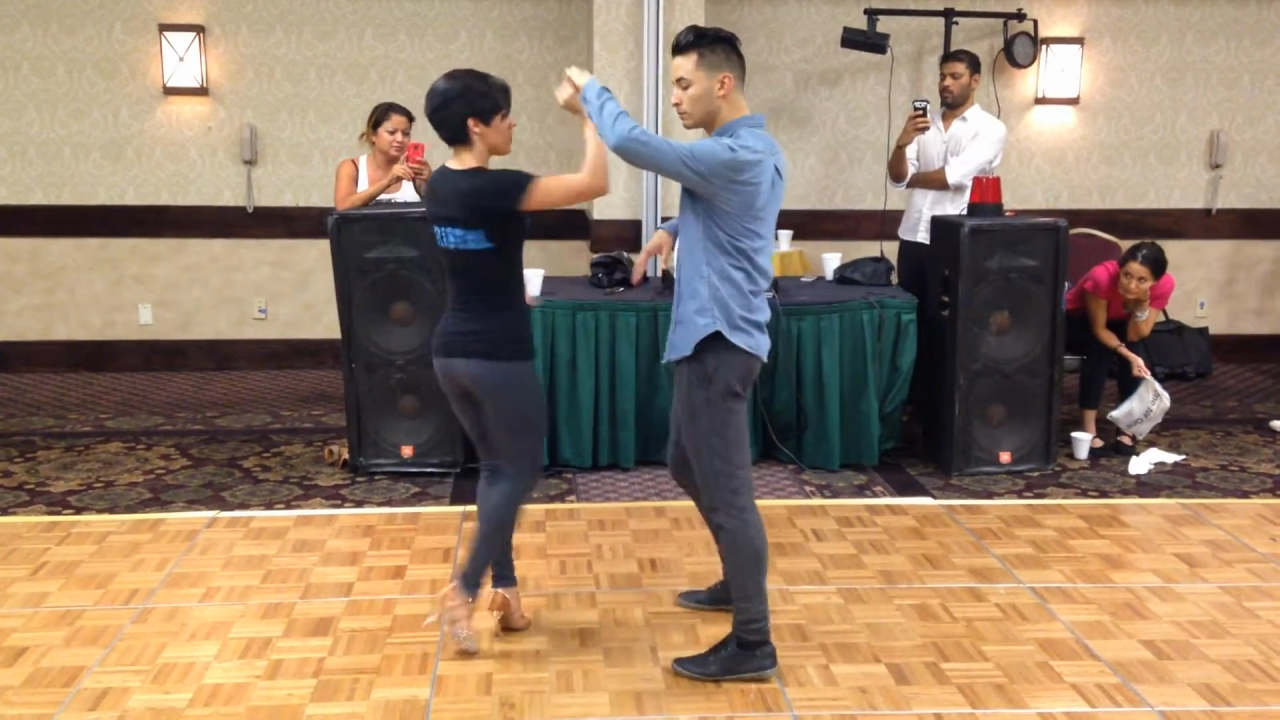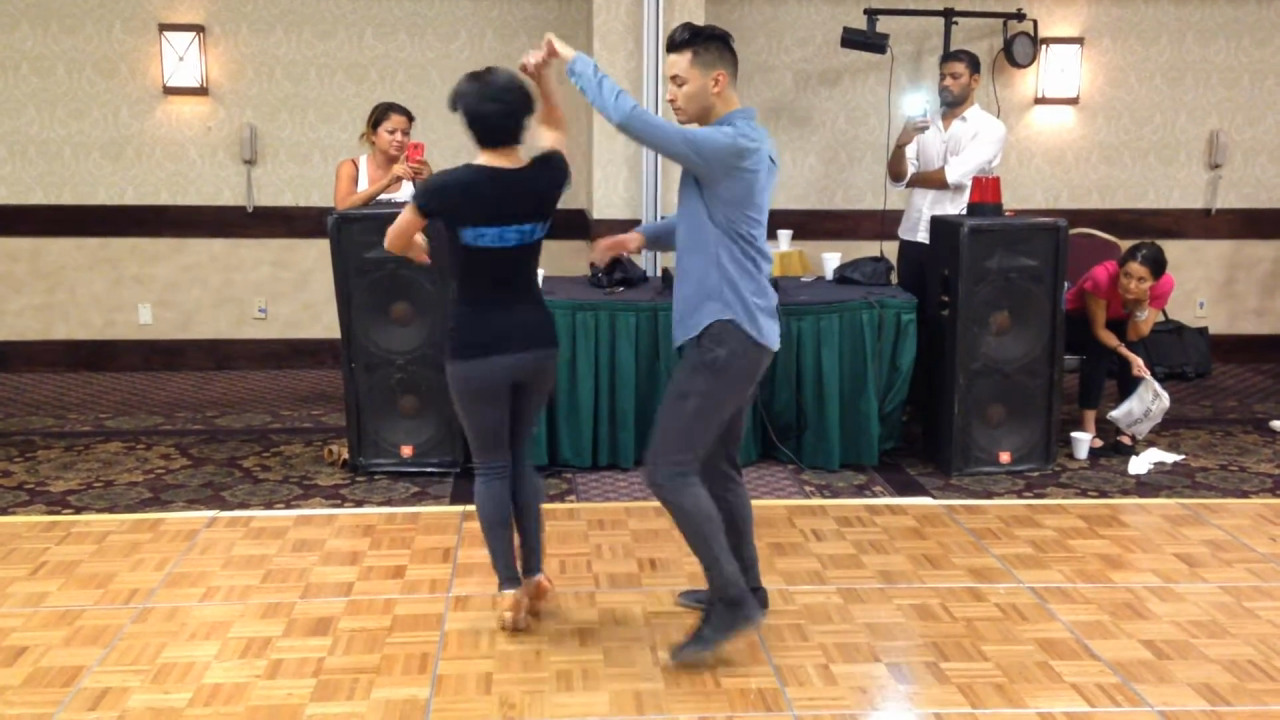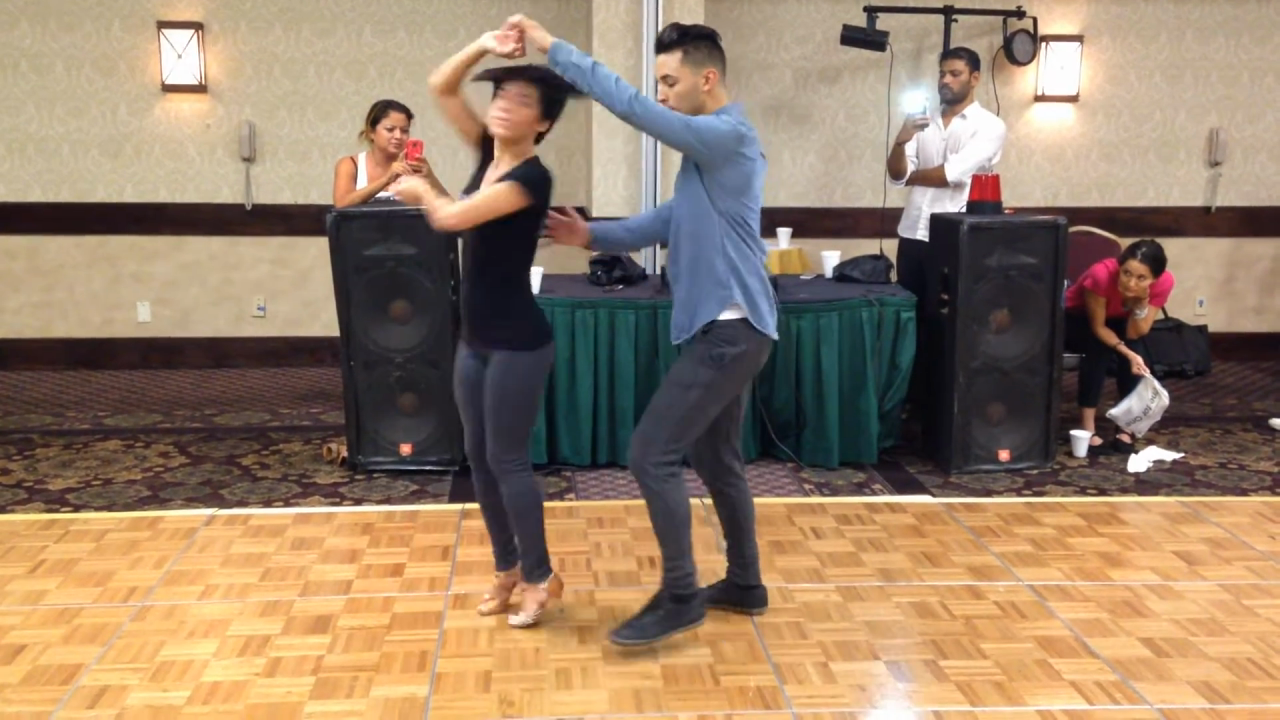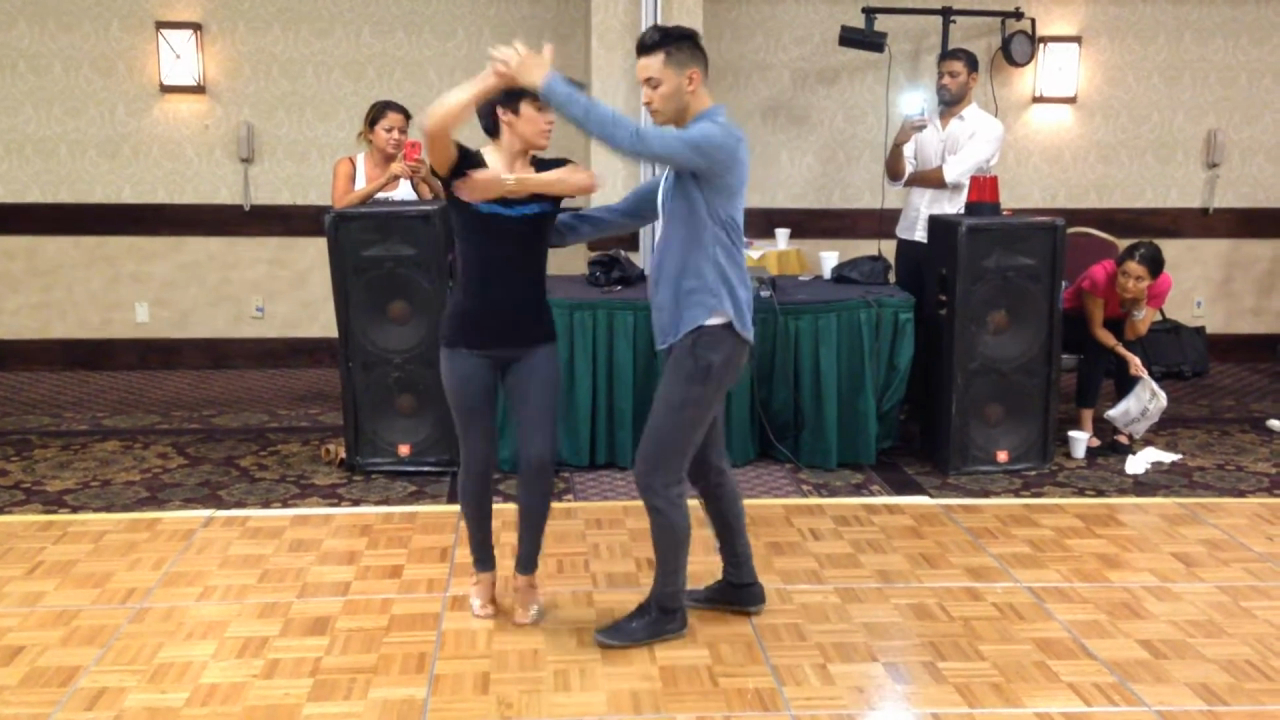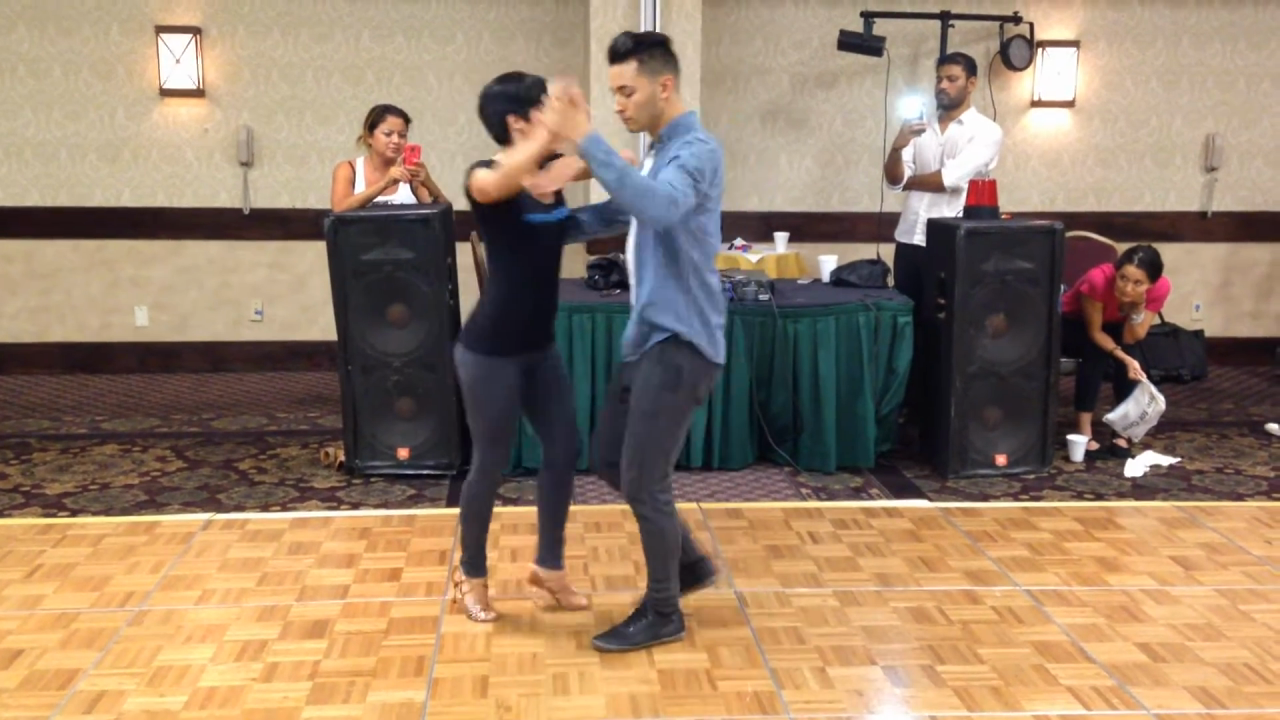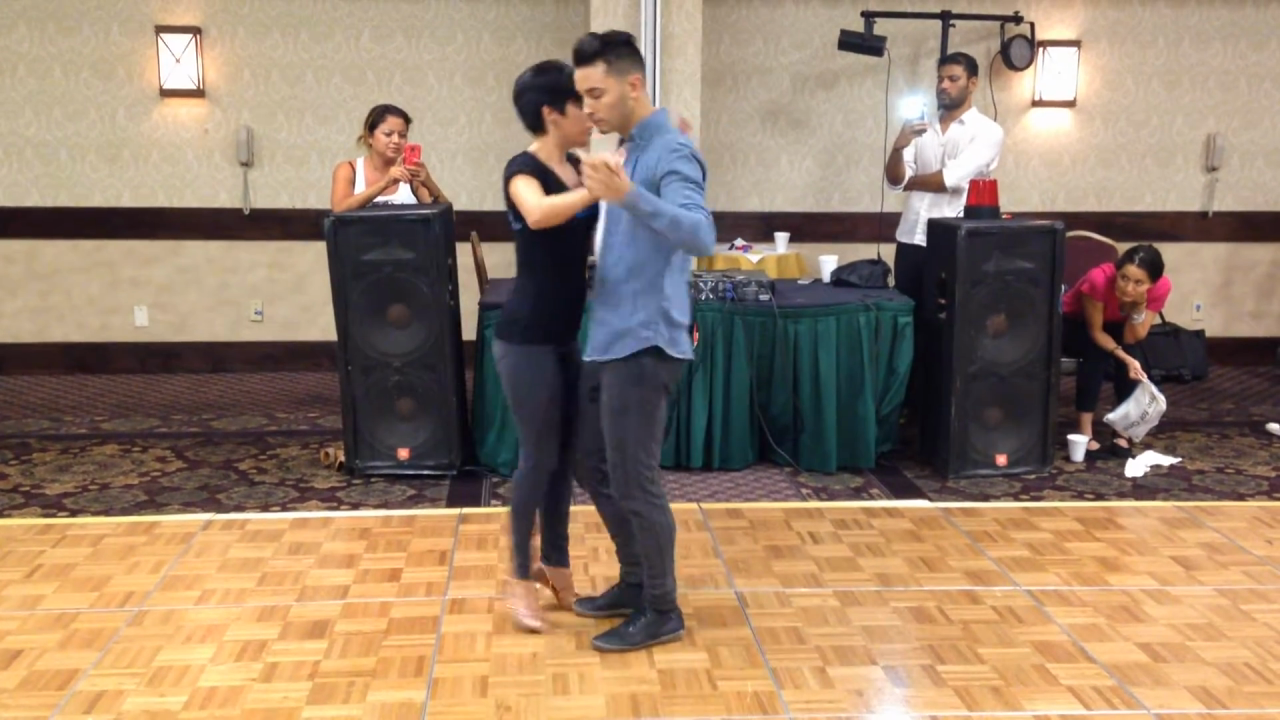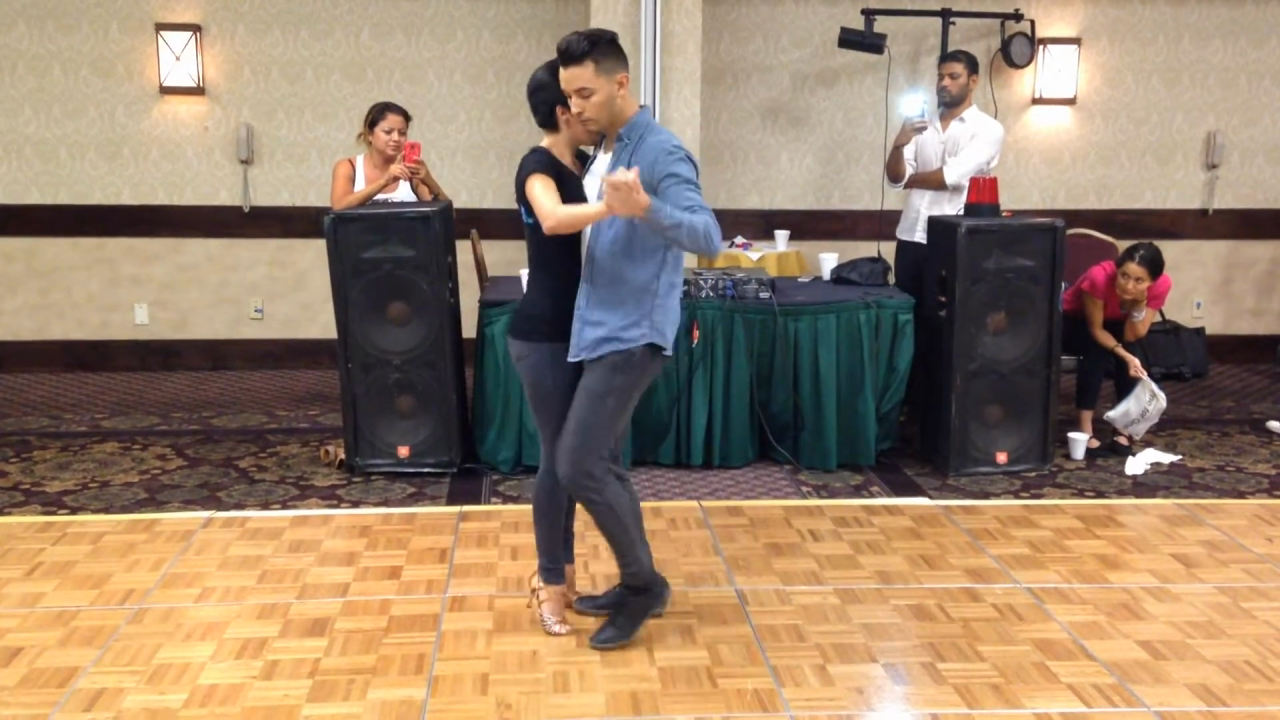
dt=0.2s
person 1, frame 1
left shoulder: (730, 157)
right shoulder: (755, 149)
left elbow: (630, 143)
left wrist: (590, 88)
right wrist: (671, 232)
left hip: (717, 342)
right hip: (720, 338)
left knee: (723, 490)
right knee: (690, 467)
left ankle: (752, 643)
right ankle: (739, 583)
person 1, frame 2
left shoulder: (731, 147)
right shoulder: (741, 147)
left elbow: (631, 119)
left wrist: (574, 62)
right wrist: (643, 237)
left hip: (725, 335)
right hip: (735, 334)
left knee: (667, 469)
right knee: (715, 465)
left ankle: (726, 598)
right ankle: (742, 586)
person 1, frame 3
left shoulder: (729, 137)
right shoulder: (711, 149)
left elbow: (632, 108)
right elbow: (670, 223)
left wrist: (552, 46)
right wrist: (594, 236)
left hip: (729, 329)
right hip: (722, 327)
left knee: (651, 454)
right knee: (717, 459)
left ankle: (679, 596)
right ankle: (744, 583)
person 1, frame 4
left shoulder: (718, 139)
right shoulder: (686, 149)
left elbow: (631, 138)
right elbow: (630, 213)
left wrist: (549, 84)
right wrist: (548, 231)
left hip: (710, 331)
right hip: (691, 328)
left knee: (658, 471)
right knee: (704, 462)
left ankle: (666, 608)
right ankle: (741, 582)
person 1, frame 5
left shoulder: (694, 150)
right shoulder: (660, 151)
left elbow: (660, 210)
right elbow: (610, 214)
left wrist: (584, 145)
left hip: (679, 341)
right hip: (648, 336)
left knee: (644, 478)
right knee: (611, 459)
left ankle: (662, 612)
right ankle: (687, 561)
person 1, frame 6
left shoulder: (671, 154)
right shoulder: (625, 150)
left elbow: (700, 235)
left wrist: (630, 197)
left hip: (644, 341)
right hip: (611, 337)
left knee: (634, 479)
right knee: (594, 469)
left ankle: (661, 609)
right ankle: (636, 583)
person 1, frame 7
left shoulder: (663, 154)
right shoulder: (612, 152)
left elbow: (709, 239)
left wrist: (645, 208)
left hip: (631, 336)
right hip: (598, 329)
left knee: (579, 461)
right knee: (597, 463)
left ankle: (640, 581)
right ankle: (639, 582)
person 2, frame 1
left shoulder: (440, 186)
right shoulder: (502, 185)
right elbow: (596, 182)
right wrist: (586, 116)
left hip: (454, 350)
right hip: (503, 354)
left knee: (498, 468)
right knee: (518, 473)
left ankle: (502, 590)
right ankle: (462, 593)
person 2, frame 2
left shoulder: (446, 186)
right shoulder: (545, 177)
left elbow: (395, 243)
right elbow: (557, 126)
left wrist: (418, 246)
right wrist: (543, 79)
left hip: (478, 350)
right hip: (536, 343)
left knee: (489, 466)
right knee: (519, 457)
left ankle: (512, 587)
right ankle: (533, 575)
person 2, frame 3
left shoulder: (530, 175)
right shoulder: (487, 155)
left elbow: (453, 218)
right elbow: (445, 89)
left wrist: (418, 190)
right wrist: (484, 48)
left hip: (519, 343)
right hip: (479, 340)
left knee: (504, 460)
right knee: (482, 458)
left ankle: (541, 577)
right ankle: (510, 569)
person 2, frame 4
left shoulder: (544, 175)
right shoulder: (460, 166)
left elbow: (588, 181)
right elbow: (434, 125)
left wrist: (516, 180)
right wrist: (495, 76)
left hip: (532, 343)
right hip: (468, 343)
left knee: (539, 457)
right knee: (477, 460)
left ankle: (525, 572)
right ankle: (481, 570)
person 2, frame 5
left shoulder: (550, 176)
right shoulder: (485, 176)
right elbow: (497, 185)
left wrist: (573, 161)
right wrist: (556, 139)
left hip: (540, 346)
right hip: (490, 349)
left knee: (564, 453)
right knee: (490, 461)
left ankle: (549, 568)
right ankle: (471, 573)
person 2, frame 6
left shoulder: (577, 169)
right shoulder: (523, 170)
right elbow: (539, 214)
right wrist: (596, 191)
left hip: (565, 336)
right hip: (526, 339)
left knee: (566, 454)
right knee: (538, 457)
left ankle: (555, 566)
right ankle: (521, 576)
person 2, frame 7
left shoulder: (582, 166)
right shoulder: (537, 166)
right elbow: (554, 222)
right wrist: (611, 203)
left hip: (573, 332)
right hip: (541, 335)
right knee: (559, 457)
left ankle: (560, 568)
right ankle: (549, 582)
person 3, frame 1
left shoulder: (990, 128)
right shoulder: (924, 125)
left elbow: (955, 176)
right elbow: (897, 178)
left wrist: (912, 178)
right wrist: (901, 144)
right hip: (913, 236)
person 3, frame 2
left shoulder: (990, 128)
right shoulder: (924, 124)
left elbow: (954, 176)
right elbow: (897, 178)
left wrist: (913, 172)
right wrist: (899, 147)
right hip: (913, 237)
person 3, frame 3
left shoulder: (989, 126)
right shoulder: (923, 126)
left elbow: (954, 174)
right elbow: (896, 176)
left wrist: (911, 176)
right wrist: (900, 144)
right hip: (913, 236)
person 3, frame 4
left shoulder: (987, 126)
right shoulder: (922, 122)
left elbow: (952, 174)
right elbow: (894, 176)
left wrist: (910, 177)
right wrist: (898, 143)
right hip: (911, 235)
right knee: (909, 318)
right ankle: (911, 394)
person 3, frame 5
left shoulder: (986, 131)
right shoulder: (922, 126)
left elbow: (944, 176)
right elbow: (894, 178)
left wrist: (907, 187)
right wrist: (897, 148)
right hip: (910, 255)
right ankle: (909, 401)
person 3, frame 6
left shoulder: (987, 131)
right shoulder: (922, 126)
left elbow: (952, 179)
right elbow: (894, 180)
left wrist: (909, 181)
right wrist: (898, 147)
right hip: (910, 239)
right ankle: (910, 397)
person 3, frame 7
left shoulder: (988, 128)
right shoulder: (922, 124)
left elbow: (952, 177)
right elbow: (894, 178)
left wrist: (910, 179)
right wrist: (898, 145)
right hip: (911, 237)
right ankle: (910, 395)
person 4, frame 1
left shoulder: (1164, 285)
right shoulder: (1102, 277)
left elbow: (1135, 336)
right elbow: (1099, 329)
left wrist: (1143, 303)
right wrist: (1129, 356)
left hip: (1118, 324)
right hip: (1077, 322)
left knee: (1135, 348)
right knee: (1100, 349)
right ankle: (1088, 430)
person 4, frame 2
left shoulder: (1164, 285)
right shoulder: (1102, 276)
left elbow: (1135, 336)
right elbow: (1098, 329)
left wrist: (1143, 303)
right wrist: (1128, 356)
left hip: (1118, 324)
right hip: (1076, 322)
left knee: (1134, 348)
right knee: (1100, 348)
right ankle: (1088, 429)
person 4, frame 3
left shoulder: (1164, 283)
right shoulder: (1101, 274)
left elbow: (1134, 334)
right elbow: (1097, 327)
left wrist: (1142, 301)
right wrist: (1128, 354)
left hip: (1117, 322)
right hip: (1076, 321)
left knee: (1134, 346)
right knee: (1099, 346)
right ankle: (1087, 428)
person 4, frame 4
left shoulder: (1161, 284)
right shoulder: (1099, 276)
left elbow: (1132, 335)
right elbow: (1095, 328)
left wrist: (1140, 303)
right wrist: (1126, 355)
left hip: (1115, 323)
right hip: (1073, 321)
left knee: (1131, 347)
right knee: (1098, 347)
left ankle: (1123, 428)
right ankle: (1085, 429)
person 4, frame 5
left shoulder: (1160, 288)
right shoulder: (1098, 280)
left elbow: (1130, 339)
right elbow: (1094, 332)
left wrist: (1138, 306)
right wrist: (1124, 358)
left hip: (1113, 327)
right hip: (1072, 325)
left knee: (1131, 351)
right knee: (1096, 351)
right ankle: (1084, 433)
person 4, frame 6
left shoulder: (1161, 287)
right shoulder: (1099, 279)
left elbow: (1131, 339)
right elbow: (1095, 332)
left wrist: (1139, 306)
right wrist: (1125, 358)
left hip: (1114, 326)
right hip: (1073, 325)
left knee: (1131, 350)
right knee: (1097, 351)
left ankle: (1123, 430)
right ankle: (1085, 433)
person 4, frame 7
left shoulder: (1161, 285)
right shoulder: (1099, 277)
left elbow: (1132, 337)
right elbow: (1095, 329)
left wrist: (1139, 303)
right wrist: (1125, 356)
left hip: (1114, 324)
right hip: (1073, 323)
left knee: (1131, 348)
right knee: (1097, 348)
right ankle: (1085, 430)
